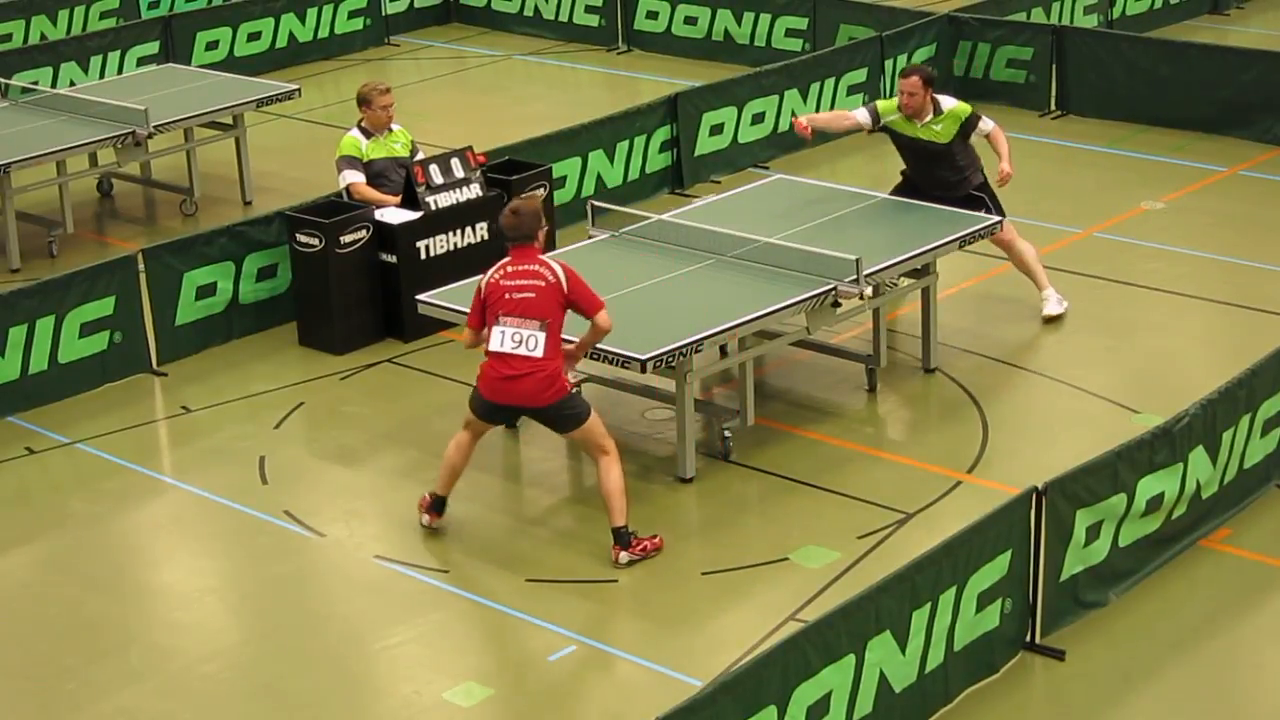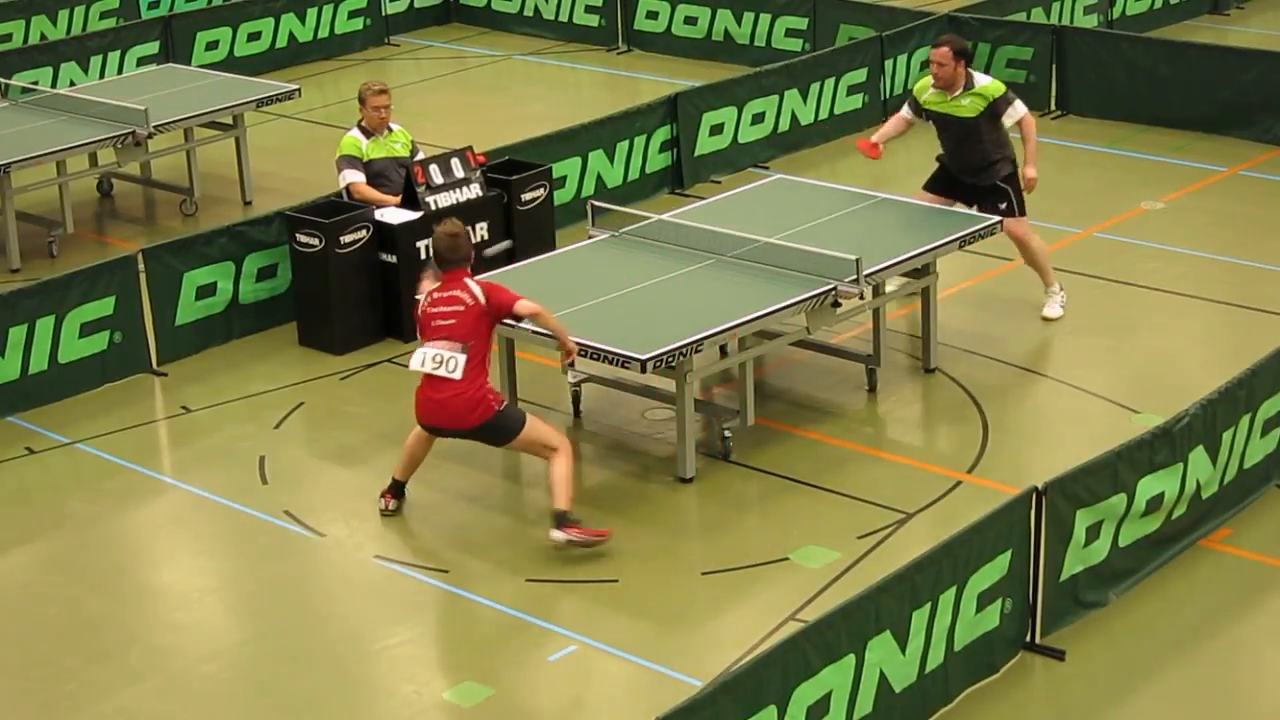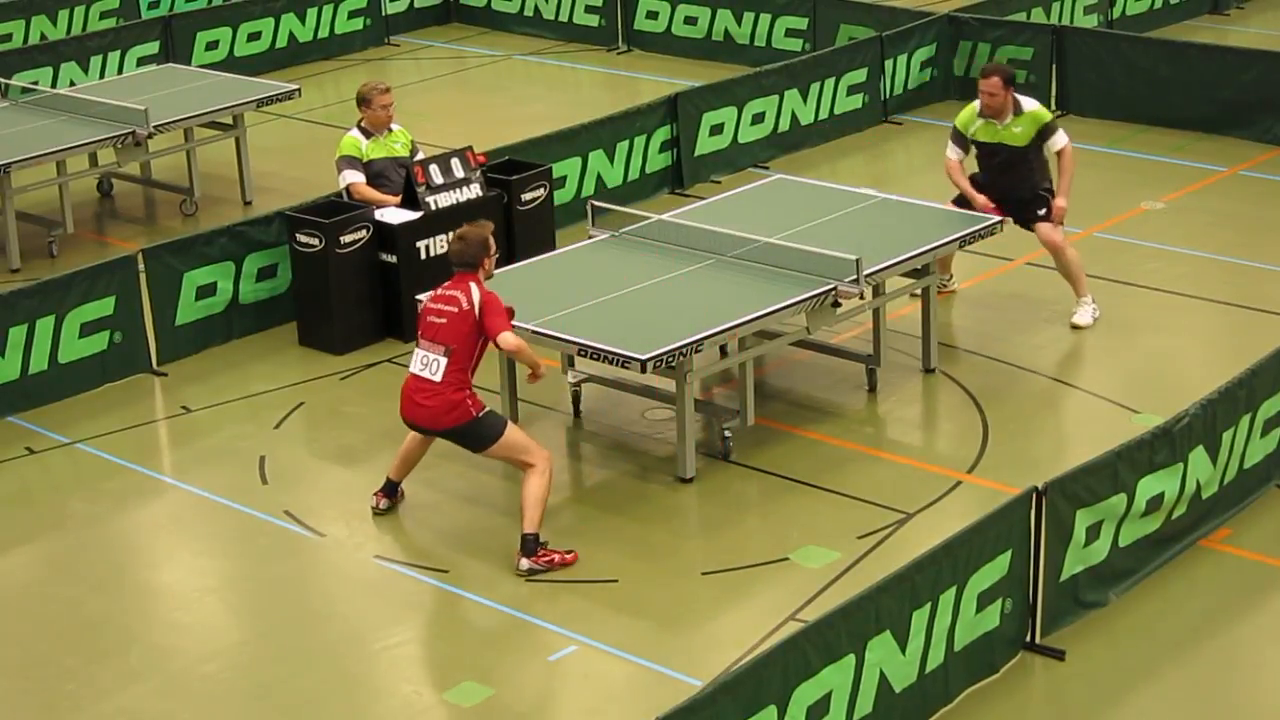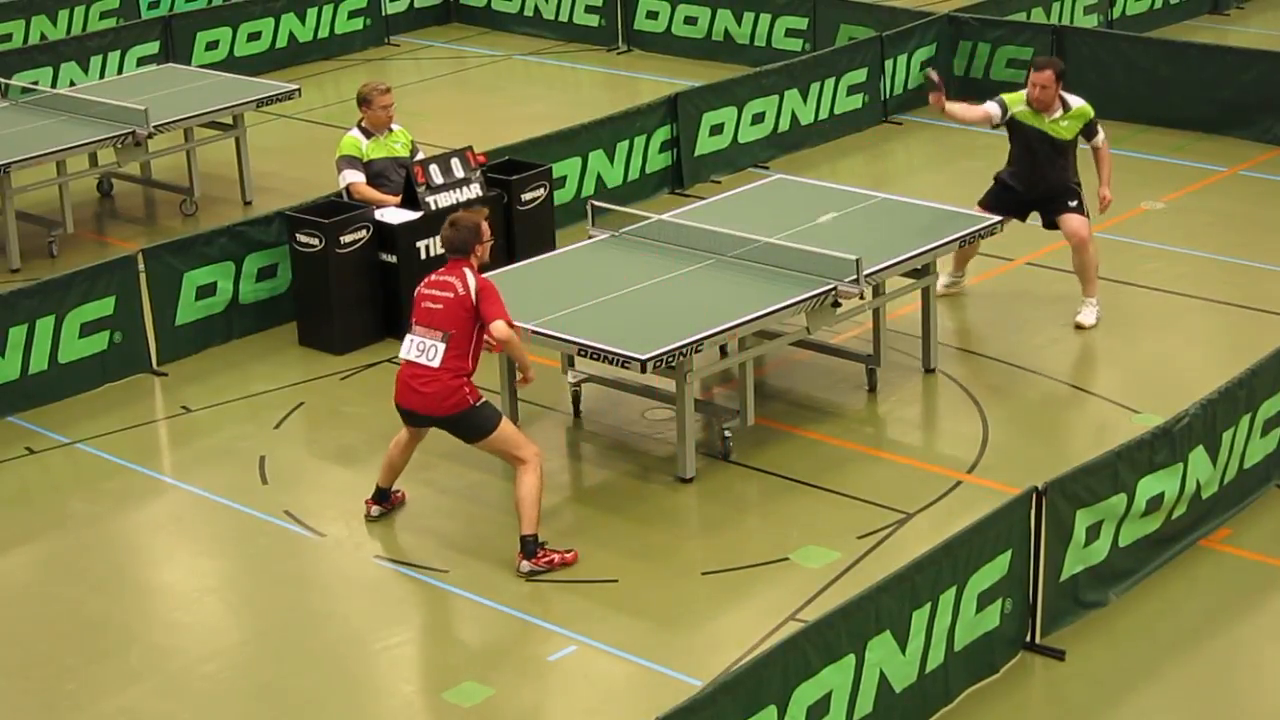
dt=0.3s
person 1, frame 1
left shoulder: (490, 279)
right shoulder: (560, 273)
left elbow: (470, 338)
right elbow: (604, 323)
right wrist: (580, 349)
left hip: (496, 385)
right hip: (547, 388)
left knee: (468, 432)
right knee: (606, 452)
left ankle: (434, 507)
right ankle: (624, 542)
person 1, frame 2
left shoulder: (426, 300)
right shoulder: (483, 291)
right elbow: (529, 309)
right wrist: (566, 341)
left hip: (430, 407)
right hip: (475, 408)
left knee: (426, 429)
right knee: (558, 447)
left ankle: (393, 493)
right ankle: (563, 522)
person 1, frame 3
left shoulder: (434, 296)
right shoulder: (484, 297)
right elbow: (509, 343)
right wrist: (537, 364)
left hip: (411, 402)
right hip: (452, 409)
left knee: (424, 429)
right knee: (539, 461)
left ankle: (386, 493)
right ankle: (530, 551)
person 1, frame 4
left shoulder: (426, 283)
right shoulder: (478, 285)
right elbow: (502, 333)
right wrist: (526, 367)
left hip: (406, 390)
right hip: (450, 397)
left knee: (412, 433)
right knee: (528, 458)
left ankle: (380, 499)
right ankle: (531, 552)
person 2, frame 1
left shoulder: (955, 111)
right shoulder: (889, 111)
left elbow: (992, 129)
right elbow: (849, 118)
left wrist: (1005, 162)
right wrist: (810, 120)
left hip: (967, 186)
right hip: (921, 184)
left knee: (1007, 238)
left ankle: (1049, 294)
person 2, frame 2
left shoulder: (988, 89)
right shoulder: (925, 89)
left elbow: (1026, 119)
right elbow: (904, 118)
left wrist: (1030, 164)
right wrist: (878, 138)
left hip: (995, 172)
right hip: (954, 170)
left knee: (1019, 233)
left ankle: (1054, 291)
person 2, frame 3
left shoulder: (1035, 114)
right shoulder: (968, 117)
left elbow: (1065, 150)
right elbow: (952, 162)
left wrist: (1061, 195)
right wrist: (973, 195)
left hip: (1033, 189)
right hip: (991, 188)
left knee: (1054, 241)
left ankle: (1086, 302)
right ankle: (943, 279)
person 2, frame 4
left shoulder: (1080, 110)
right shoulder: (1013, 104)
left elbow: (1100, 144)
right elbow: (977, 113)
left wrist: (1104, 185)
right wrist: (945, 106)
left hip: (1060, 188)
right hip: (1014, 183)
left knee: (1080, 235)
left ankle: (1089, 301)
right ankle: (956, 277)
